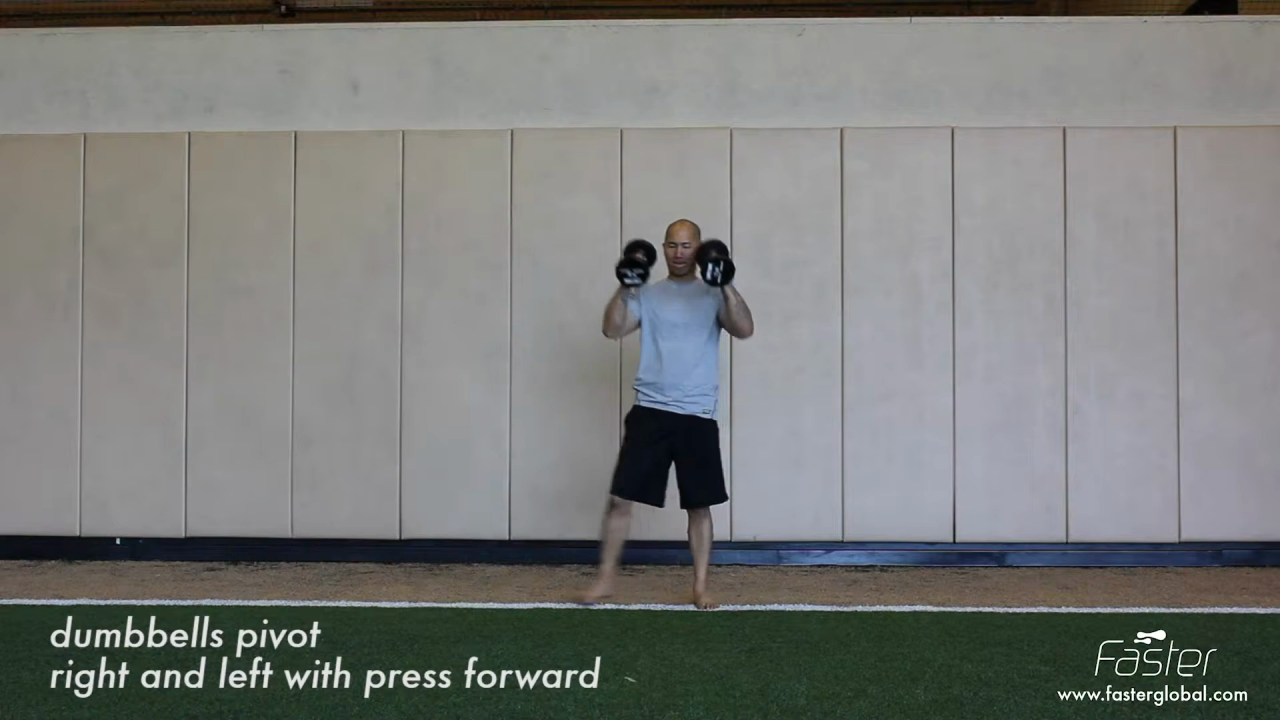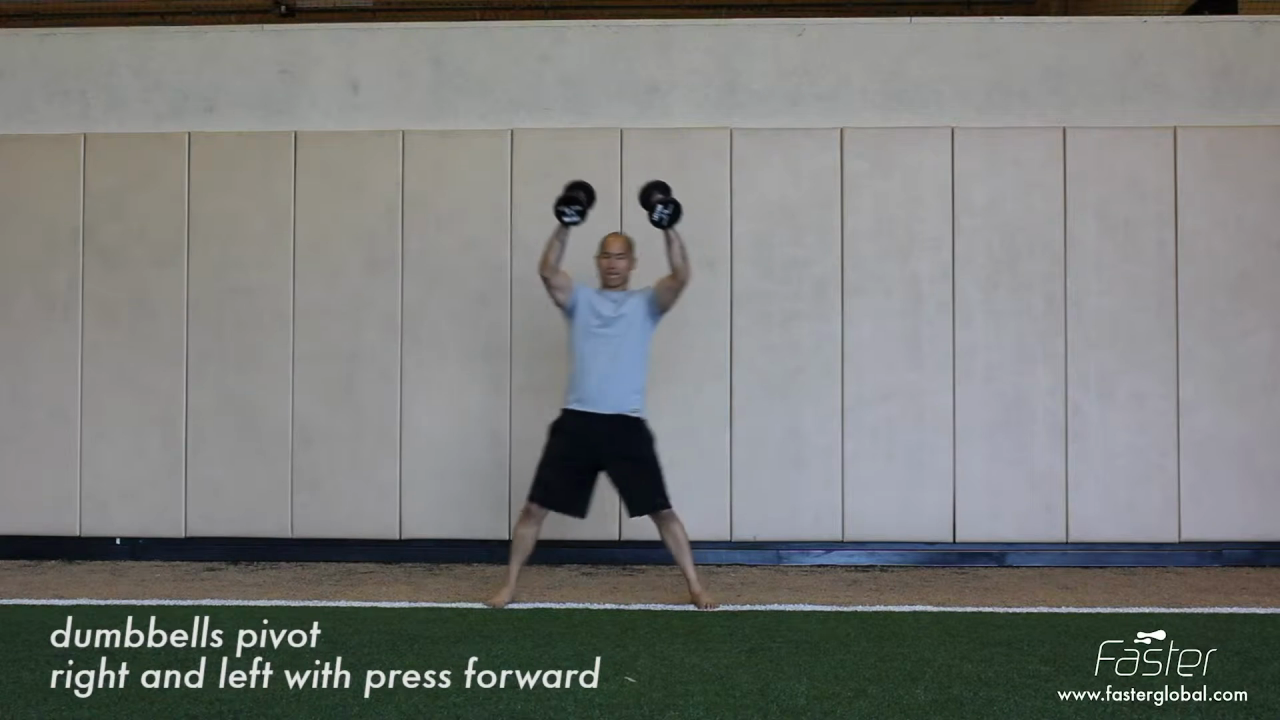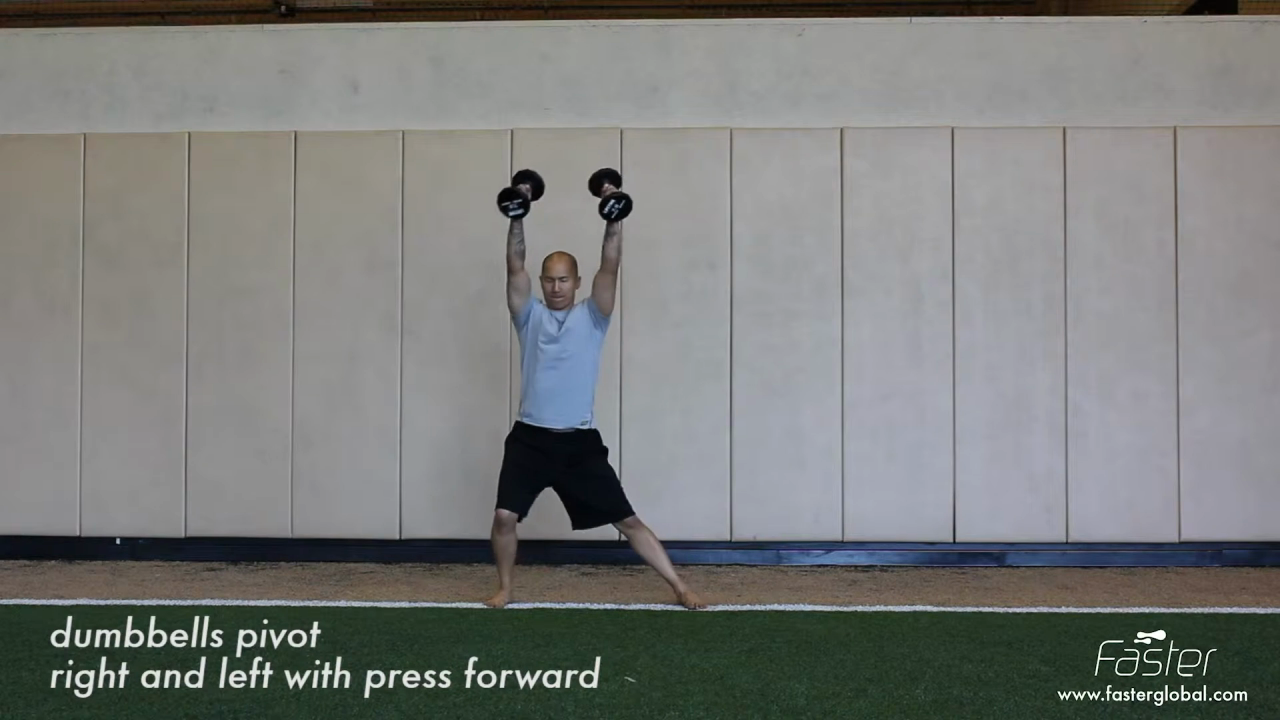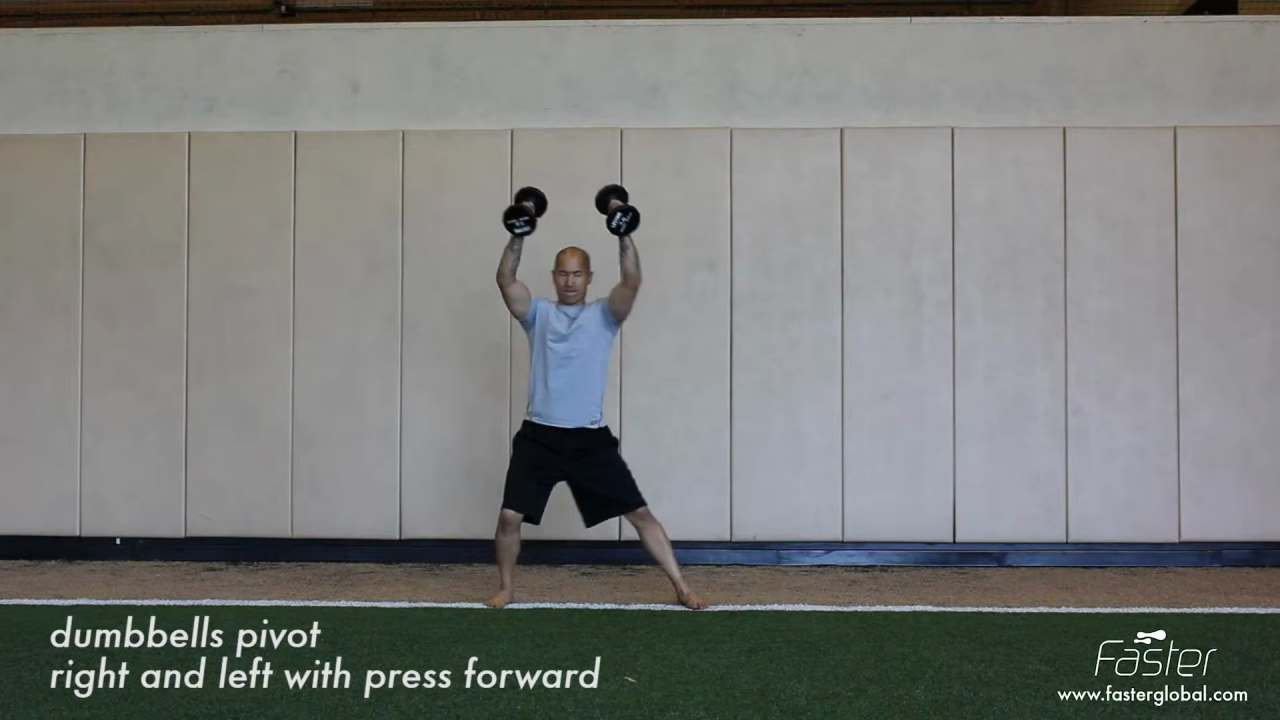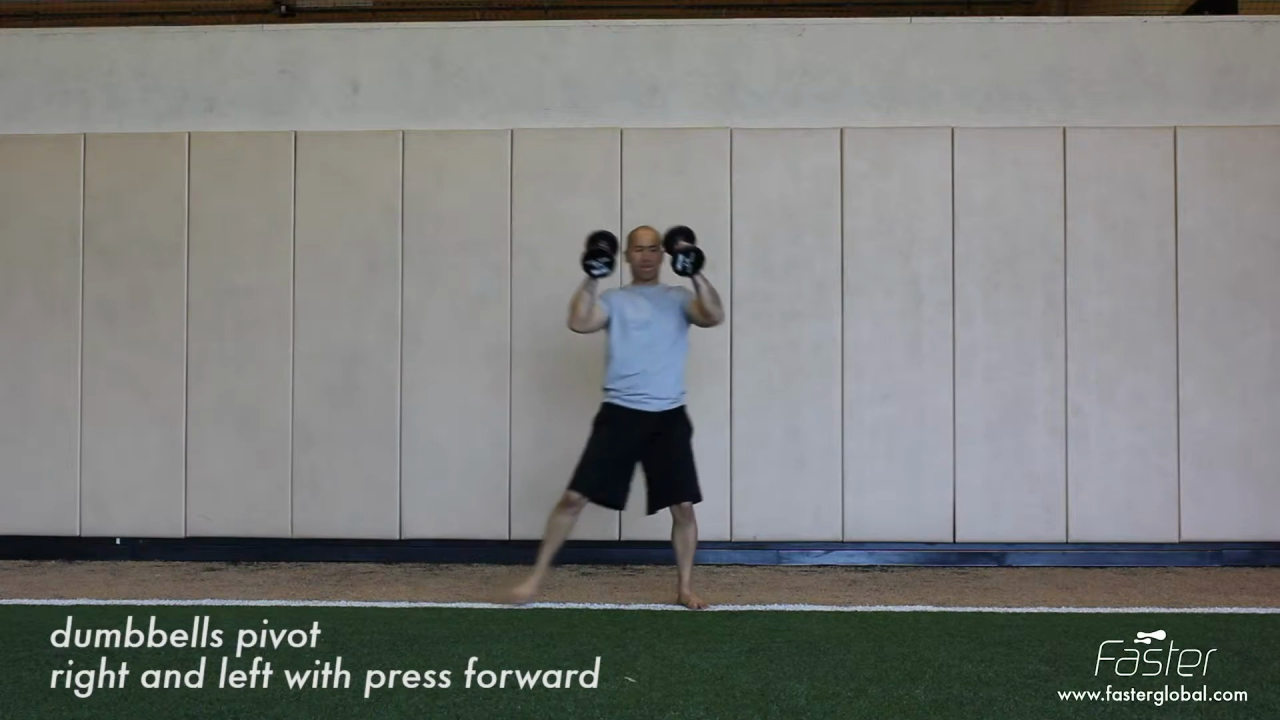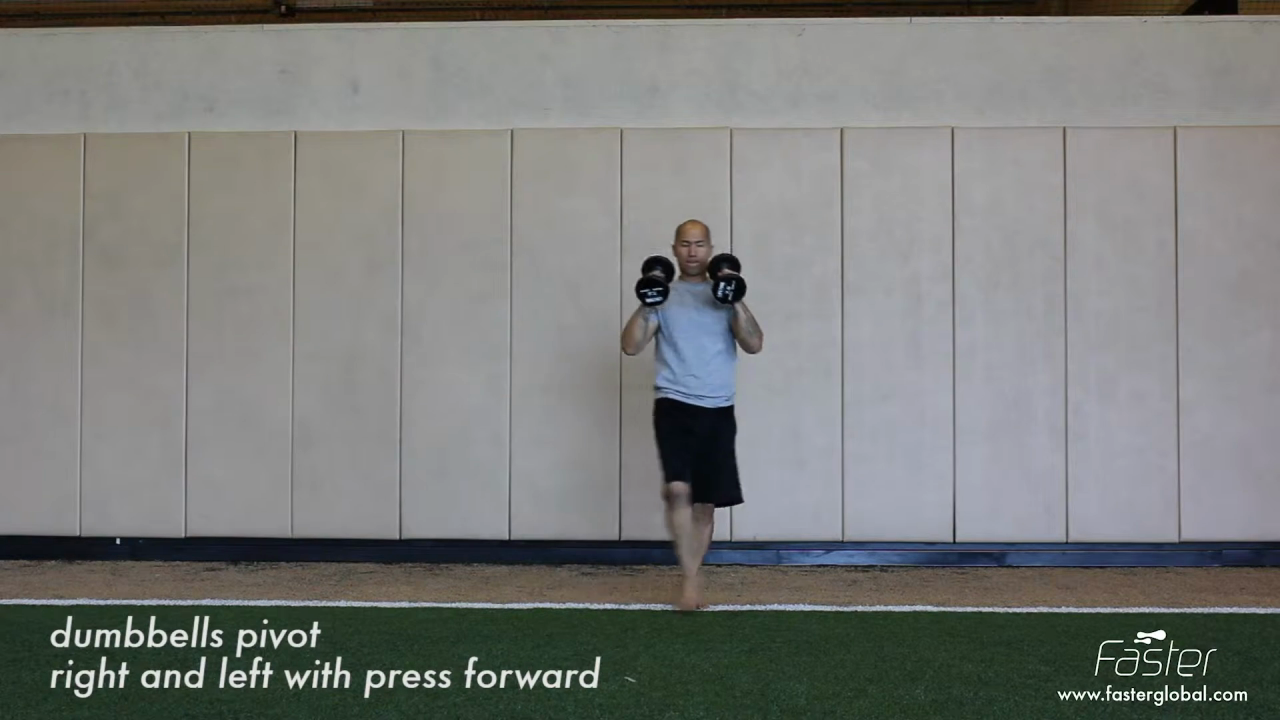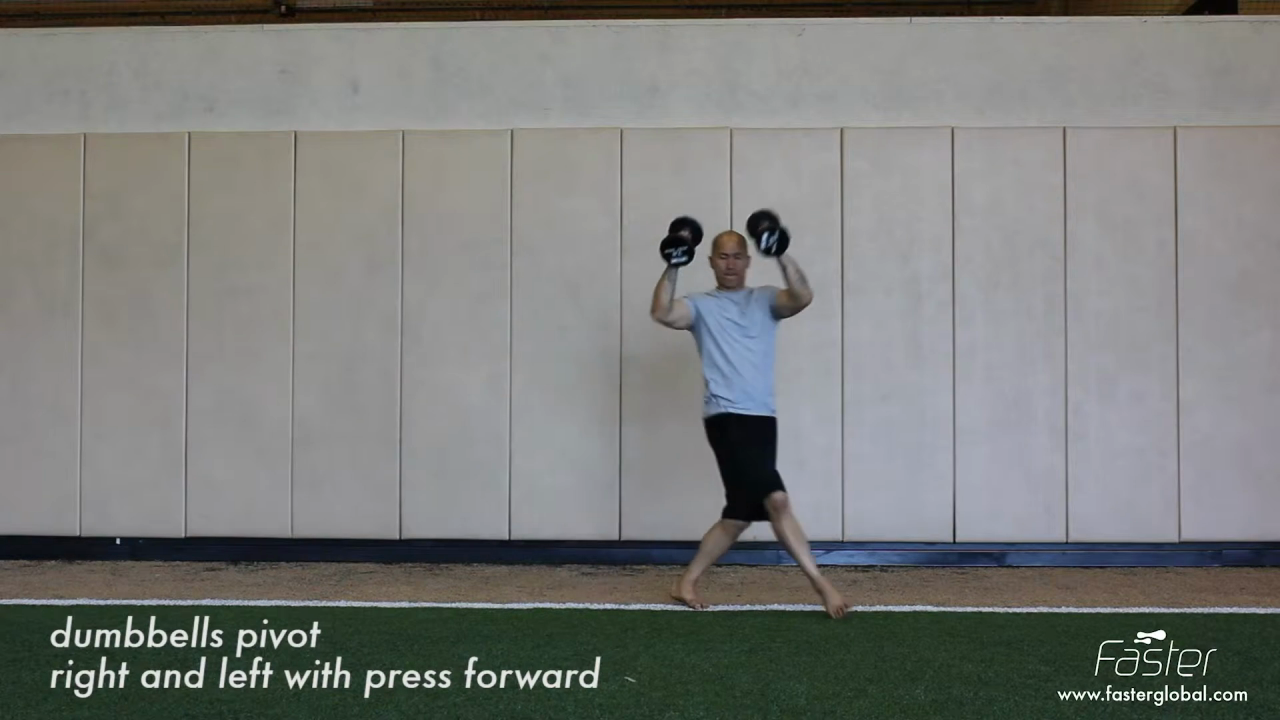
dt=0.4s
person 1, frame 1
left shoulder: (715, 295)
right shoulder: (648, 296)
left elbow: (744, 329)
right elbow: (612, 329)
left wrist: (725, 284)
right wrist: (626, 284)
left hip: (697, 417)
right hip: (650, 412)
left knee: (700, 506)
right knee: (620, 499)
left ankle: (701, 585)
right ankle: (606, 578)
person 1, frame 2
left shoulder: (646, 304)
right shoulder: (581, 298)
left elbow: (681, 276)
right elbow: (549, 271)
left wrist: (668, 227)
right wrist: (564, 225)
left hip: (626, 426)
right hip: (576, 420)
left knee: (661, 511)
right knee: (534, 509)
left ankle: (694, 586)
right ankle: (509, 586)
person 1, frame 3
left shoulder: (591, 316)
right shoulder: (529, 315)
left elbow: (610, 267)
right elbow: (515, 266)
left wrist: (613, 219)
right wrist: (517, 217)
left hip: (580, 440)
right hip: (530, 437)
left knee: (627, 519)
right knee: (504, 516)
left ankle: (680, 587)
right ankle: (505, 586)
person 1, frame 4
left shoulder: (604, 314)
right shoulder: (537, 313)
left elbow: (631, 284)
right elbow: (506, 282)
left wrist: (624, 235)
right wrist: (518, 236)
left hip: (591, 438)
right hip: (541, 436)
left knee: (640, 512)
right knee: (510, 517)
left ankle: (682, 587)
right ankle: (506, 589)
person 1, frame 5
left shoulder: (678, 297)
right shoulder: (614, 298)
left elbow: (714, 316)
right elbow: (579, 323)
left wrist: (694, 274)
right wrist: (591, 279)
left hip: (668, 417)
right hip: (619, 414)
left knee: (682, 506)
right knee: (574, 497)
left ankle: (684, 587)
right ankle: (537, 575)
person 1, frame 6
left shoulder: (724, 297)
right shoulder: (663, 298)
left elbow: (754, 344)
right elbow: (630, 346)
left wrist: (736, 301)
right wrist: (645, 305)
left hip: (719, 410)
right hip: (675, 406)
left knee: (706, 501)
right knee: (677, 489)
left ankle: (687, 582)
right ankle: (693, 578)
person 1, frame 7
left shoulder: (765, 300)
right shoulder: (701, 306)
left elbow: (803, 296)
right elbow: (661, 312)
left wrist: (781, 254)
right wrist: (674, 264)
left hip: (762, 418)
right hip: (726, 419)
left knee: (741, 514)
right knee: (776, 500)
left ankle: (688, 580)
right ankle: (824, 587)
